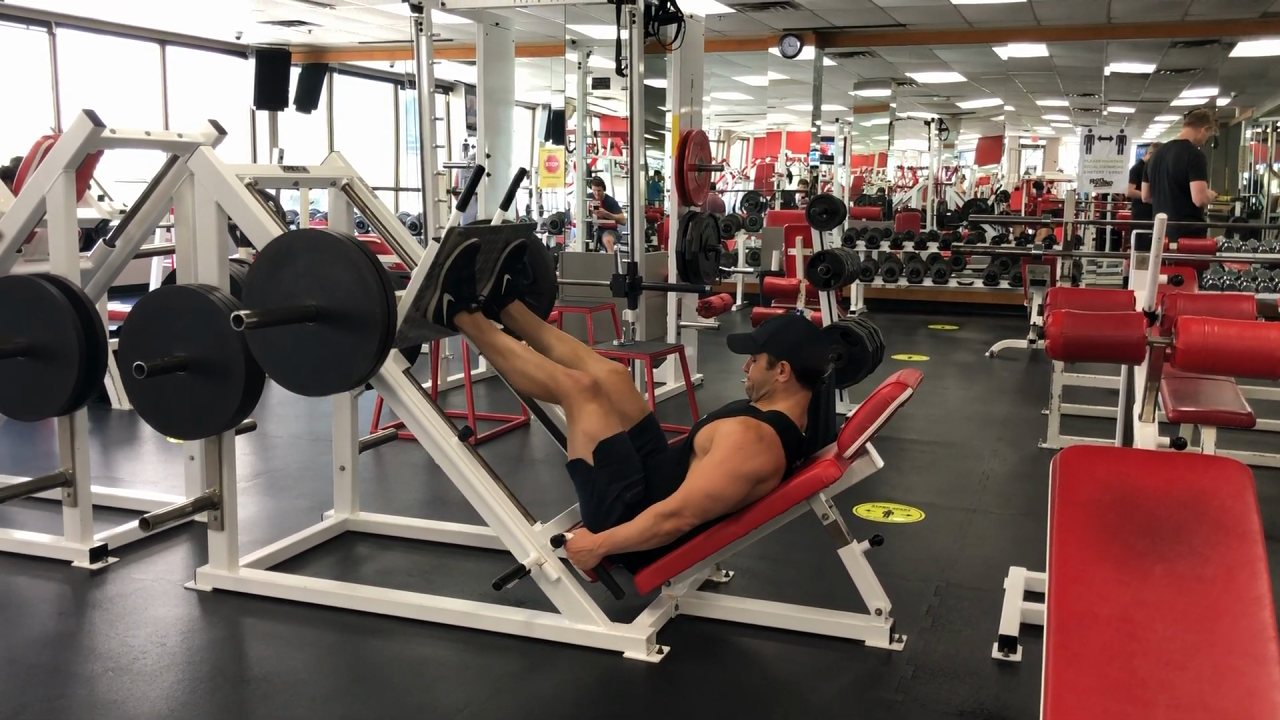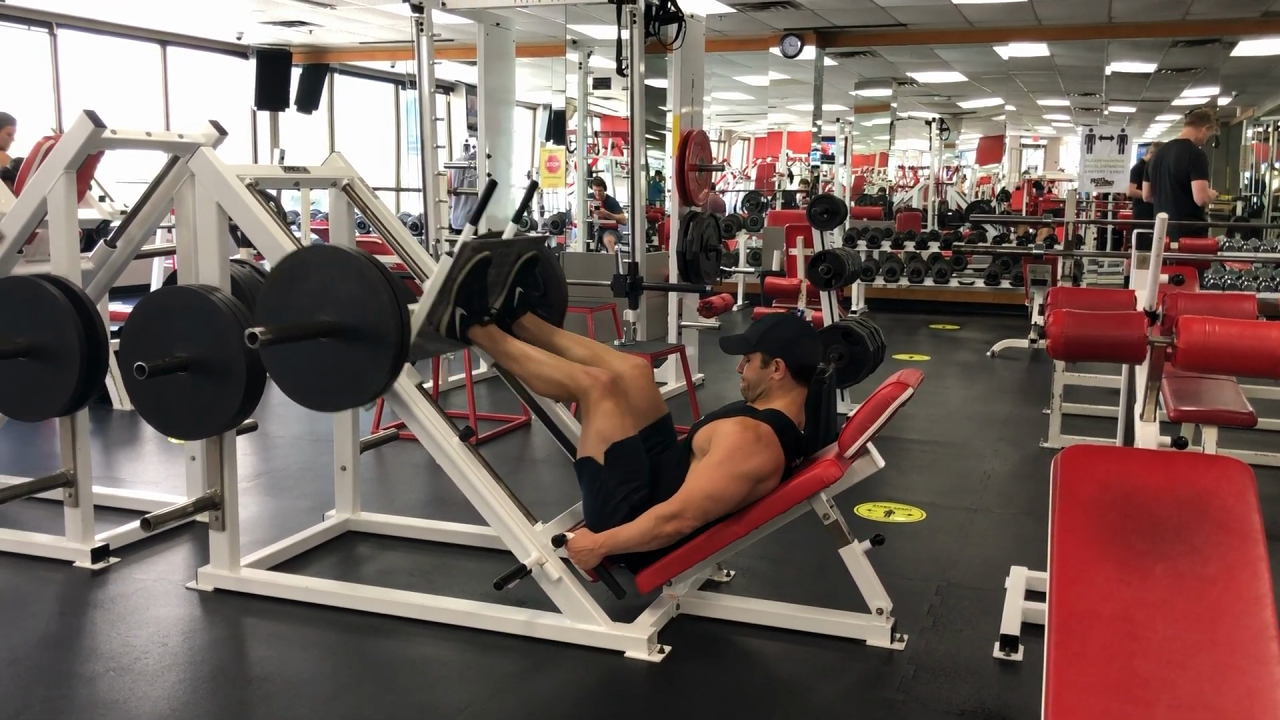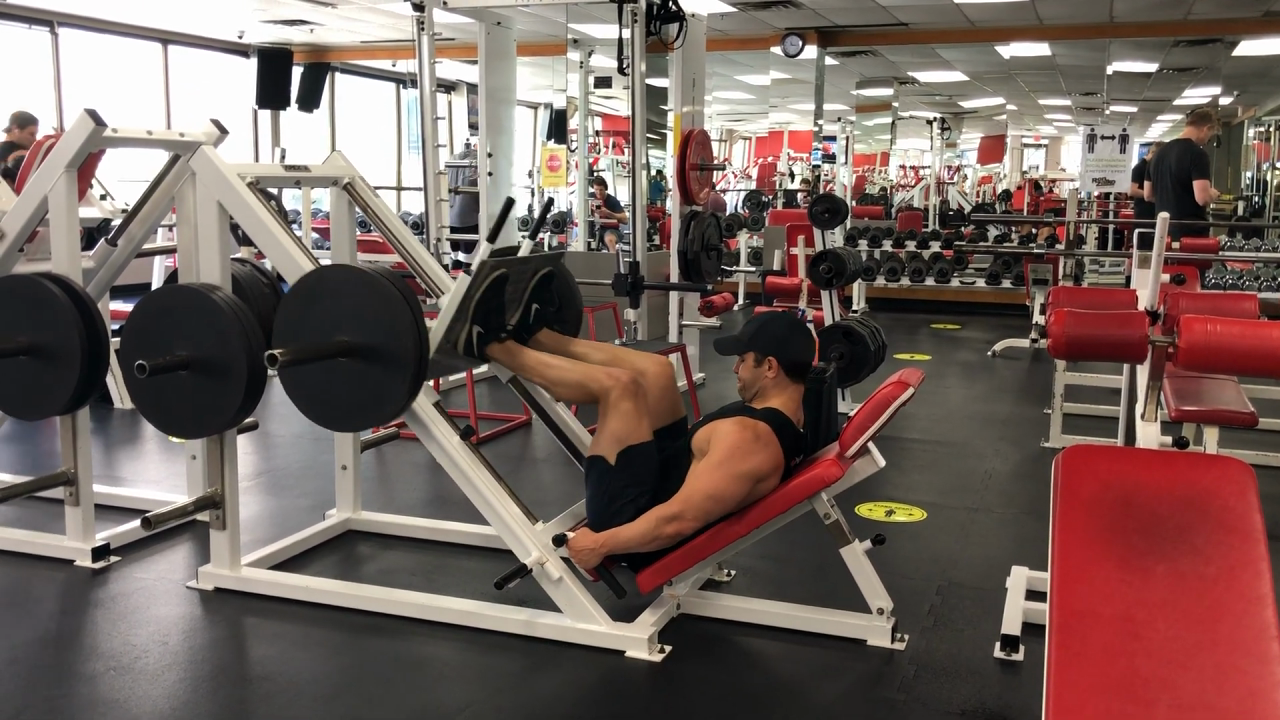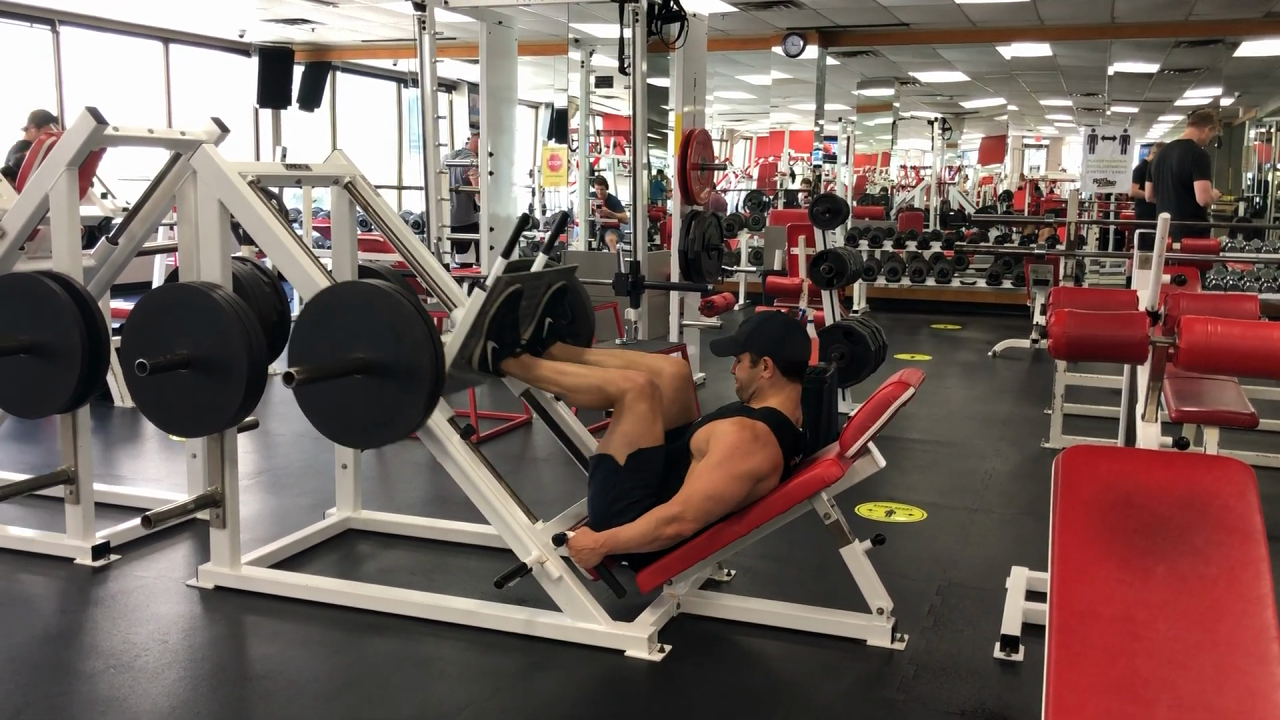
dt=0.2s
person 1, frame 1
left shoulder: (752, 438)
right shoulder: (791, 425)
left elbow: (678, 519)
left wrist: (598, 544)
left hip: (631, 517)
left knee: (578, 386)
right knee: (608, 375)
left ankle: (461, 313)
right ankle: (503, 304)
person 1, frame 2
left shoulder: (749, 437)
right shoulder: (788, 424)
left elbow: (678, 520)
left wrist: (600, 544)
left hip: (630, 516)
left knee: (598, 383)
right knee: (631, 371)
left ankle: (475, 327)
right ankle: (515, 318)
person 1, frame 3
left shoulder: (748, 438)
right shoulder: (787, 423)
left elbow: (679, 522)
left wrist: (601, 544)
left hip: (632, 517)
left knee: (620, 384)
right knee: (653, 371)
left ankle: (494, 344)
right ankle: (532, 334)
person 1, frame 4
left shoulder: (747, 437)
right shoulder: (787, 424)
left elbow: (679, 523)
left wrist: (601, 544)
left hip: (629, 518)
left knee: (636, 387)
right knee: (670, 373)
left ankle: (508, 359)
right ankle: (547, 346)
